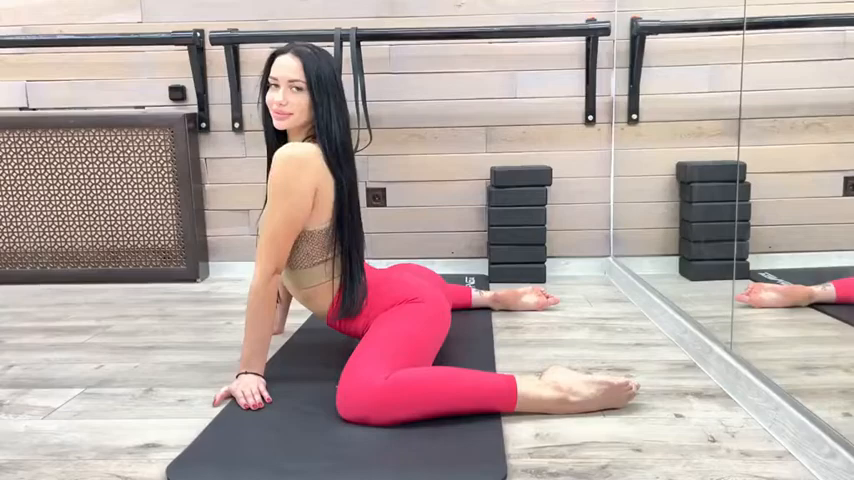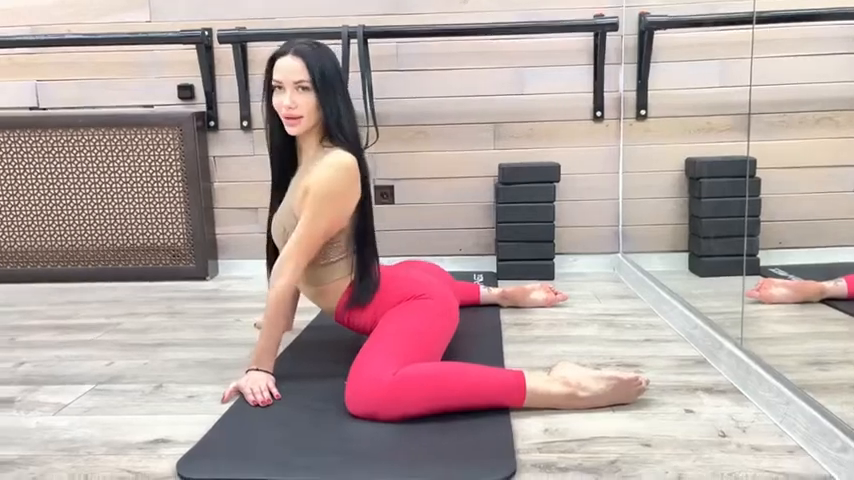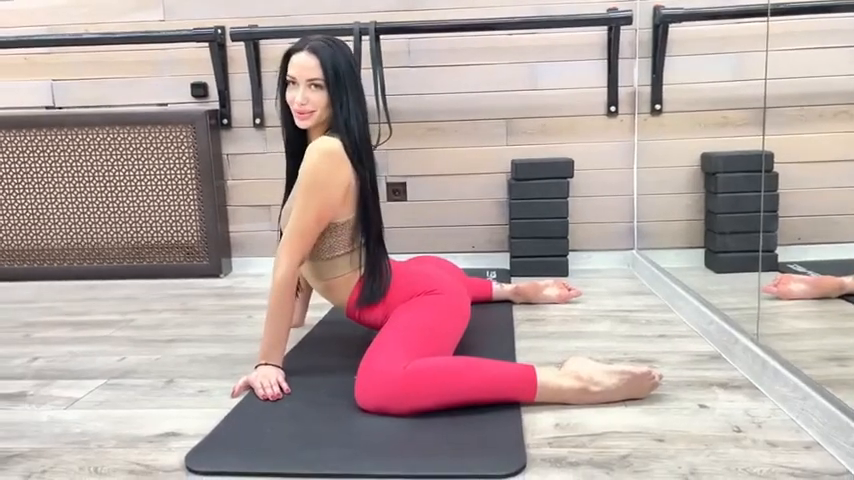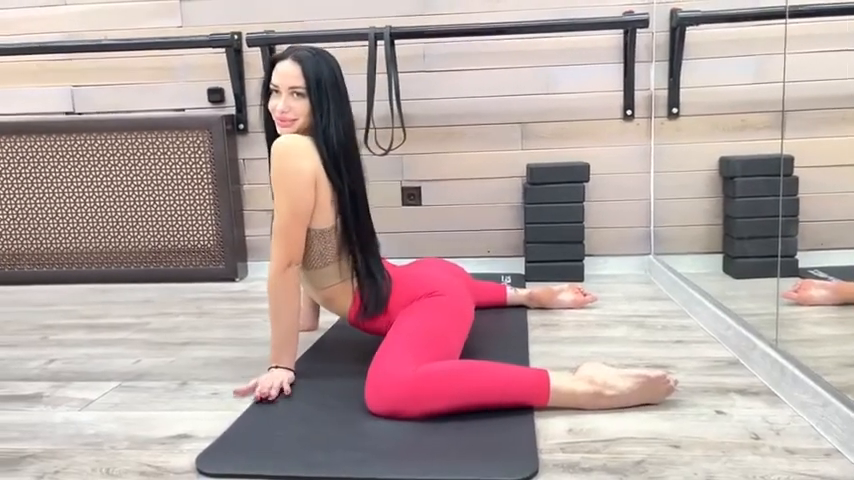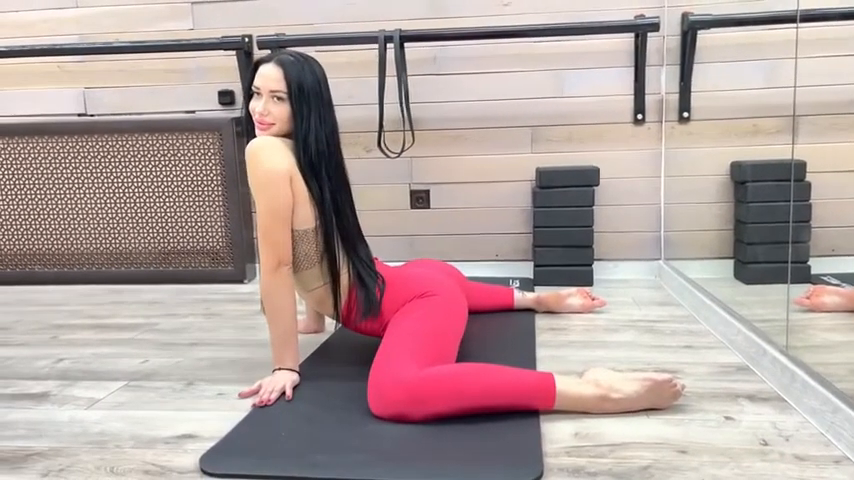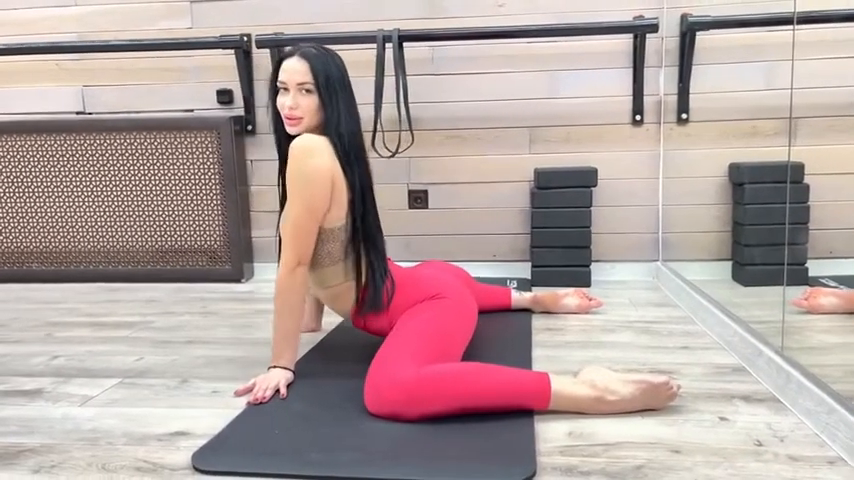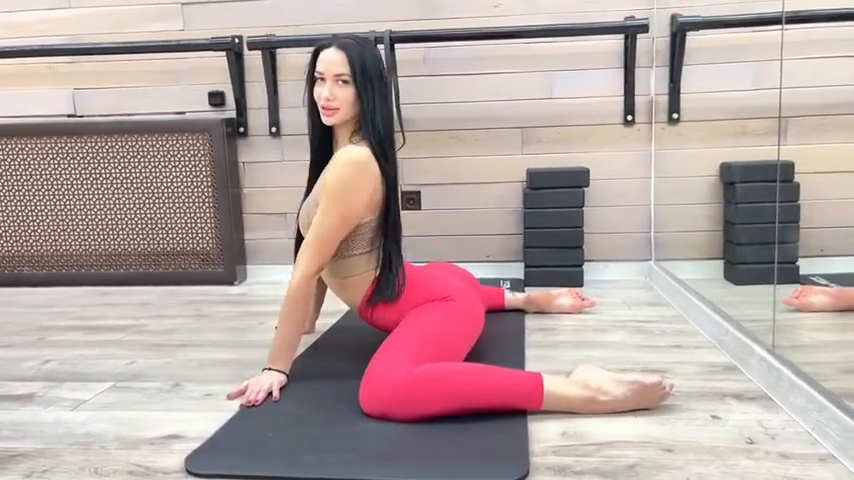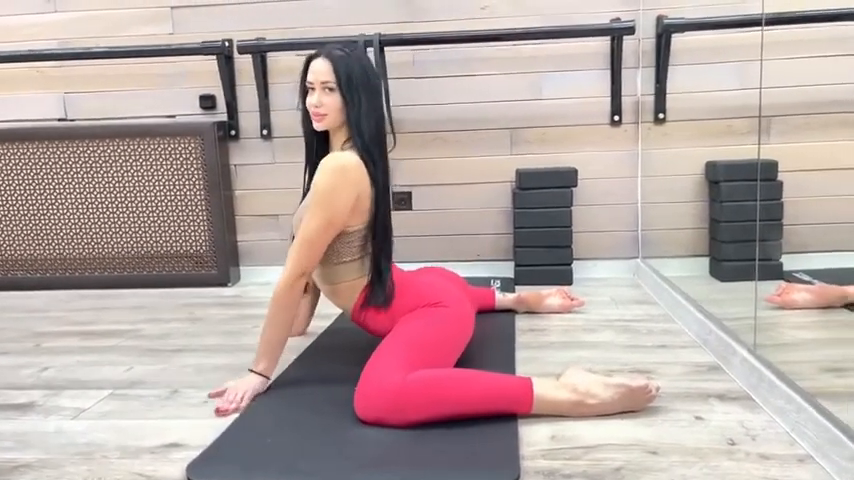
dt=0.7s
person 1, frame 1
left shoulder: (295, 159)
right shoulder: (313, 156)
left elbow: (265, 272)
right elbow: (288, 260)
left wrist: (250, 369)
right wrist: (277, 318)
left hip: (403, 303)
right hip: (388, 287)
left knee: (360, 398)
left ankle: (549, 389)
right ankle: (494, 297)
person 1, frame 2
left shoulder: (335, 167)
right shoulder: (303, 157)
left elbow: (288, 270)
right elbow: (295, 263)
left wrist: (260, 366)
right wrist: (280, 318)
left hip: (410, 300)
right hip: (399, 285)
left knee: (370, 394)
left ankle: (559, 386)
right ankle: (500, 294)
person 1, frame 3
left shoulder: (325, 153)
right shoulder: (323, 149)
left elbow: (289, 260)
right elbow: (311, 254)
left wrist: (269, 361)
right wrist: (297, 311)
left hip: (423, 295)
right hip: (412, 280)
left knee: (380, 388)
left ankle: (572, 382)
right ankle: (514, 290)
person 1, frame 4
left shoulder: (291, 150)
right shoulder: (321, 150)
left elbow: (286, 264)
right elbow: (315, 255)
left wrist: (281, 364)
right wrist: (308, 315)
left hip: (425, 298)
right hip: (417, 282)
left knee: (390, 392)
left ankle: (586, 386)
right ankle: (529, 295)
person 1, frame 5
left shoulder: (265, 153)
right shoulder: (307, 152)
left elbow: (276, 266)
left wrist: (285, 365)
right wrist: (316, 316)
left hip: (417, 296)
right hip: (411, 282)
left knee: (393, 394)
left ankle: (595, 391)
right ankle: (537, 299)
person 1, frame 6
left shoulder: (308, 150)
right shoulder: (329, 150)
left elbow: (294, 264)
right elbow: (321, 258)
left wrist: (282, 363)
right wrist: (312, 316)
left hip: (430, 299)
right hip: (419, 284)
left knee: (390, 391)
left ankle: (589, 390)
right ankle: (534, 299)
person 1, frame 7
left shoulder: (353, 162)
right shoulder: (340, 151)
left elbow: (307, 270)
right elbow: (325, 262)
left wrist: (277, 366)
right wrist: (304, 320)
left hip: (436, 301)
right hip: (428, 287)
left knee: (384, 392)
left ankle: (581, 390)
right ankle: (526, 299)
person 1, frame 8
left shoulder: (341, 167)
right shoulder: (345, 157)
left elbow: (294, 275)
right elbow: (316, 264)
left wrist: (259, 370)
right wrist: (297, 321)
left hip: (428, 306)
right hip: (420, 290)
left knee: (379, 398)
left ankle: (571, 392)
right ankle: (517, 300)
